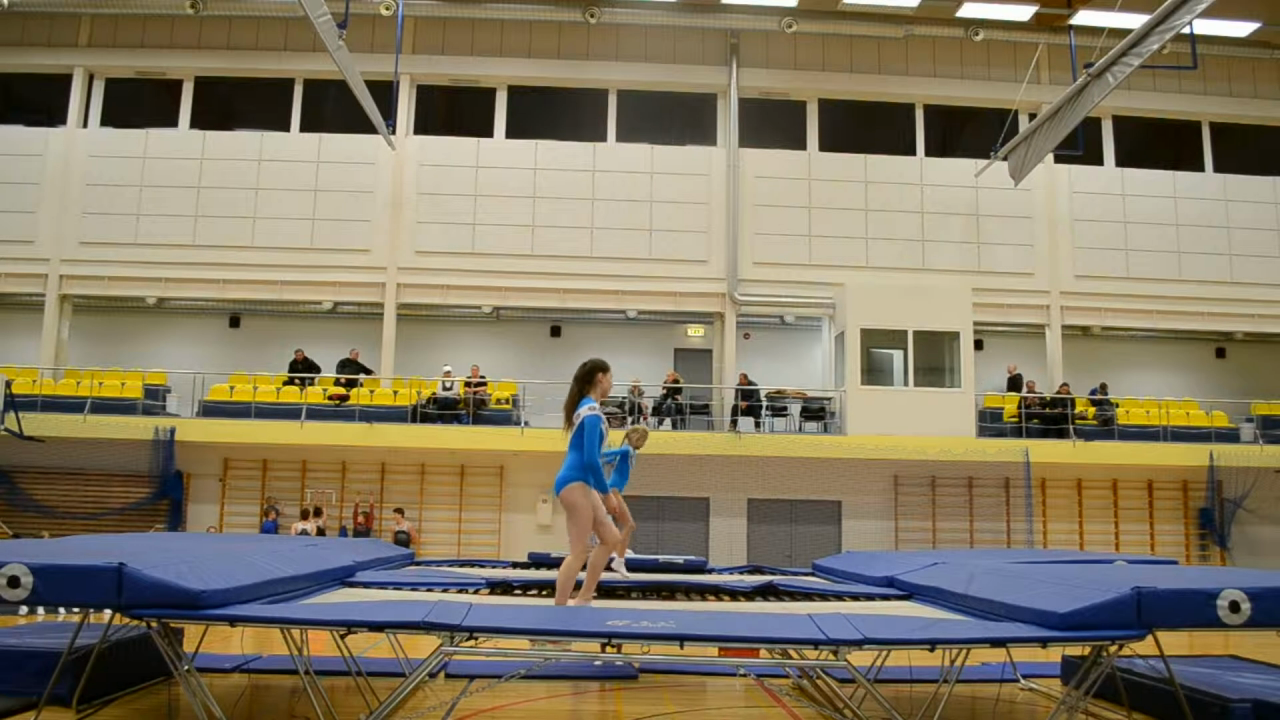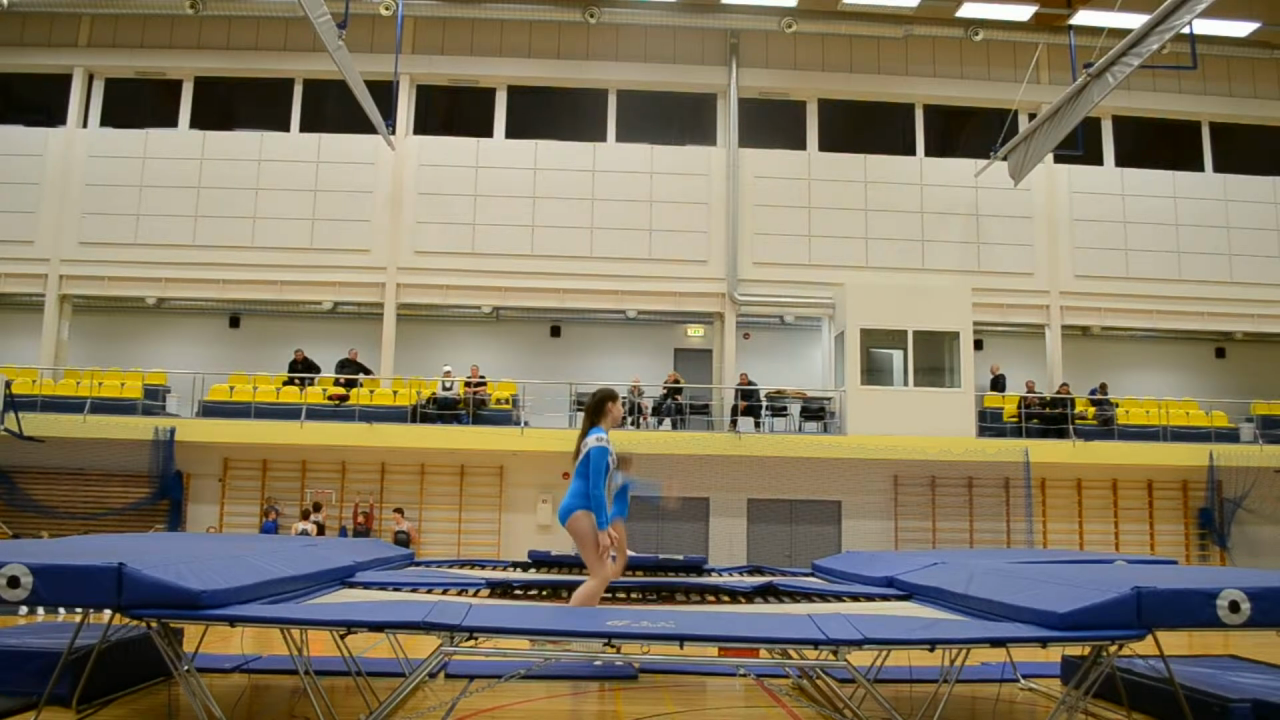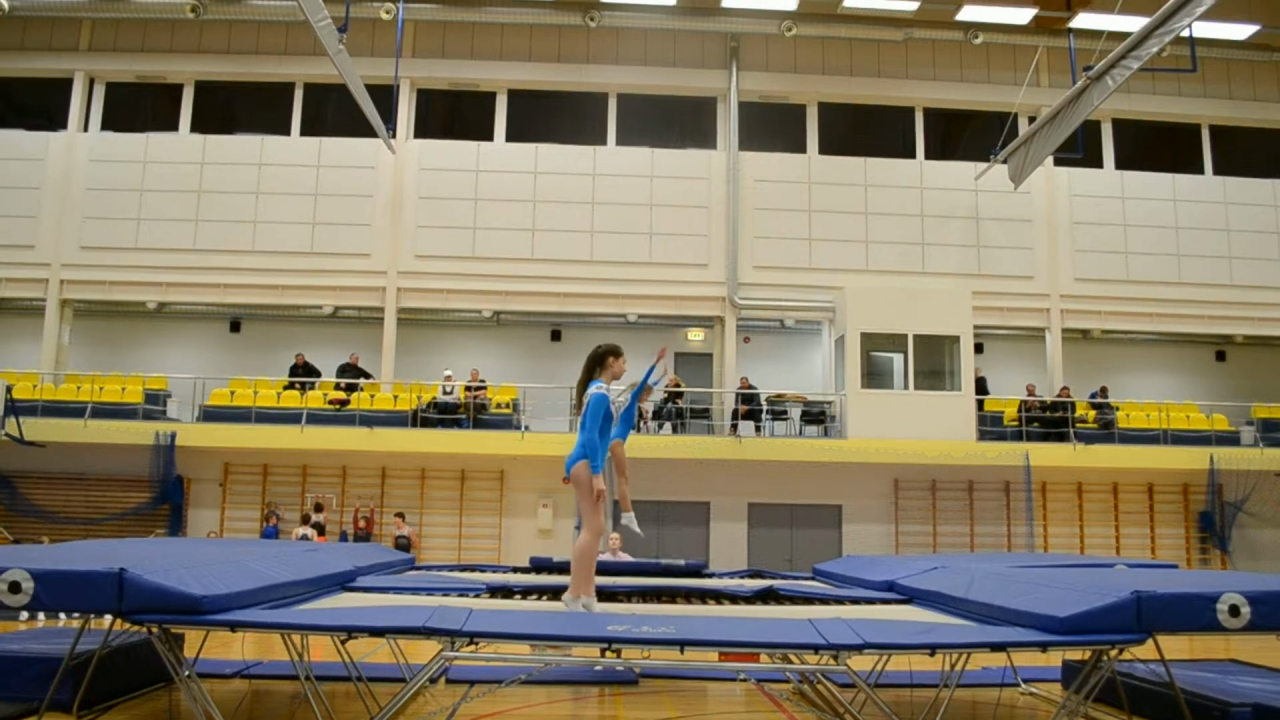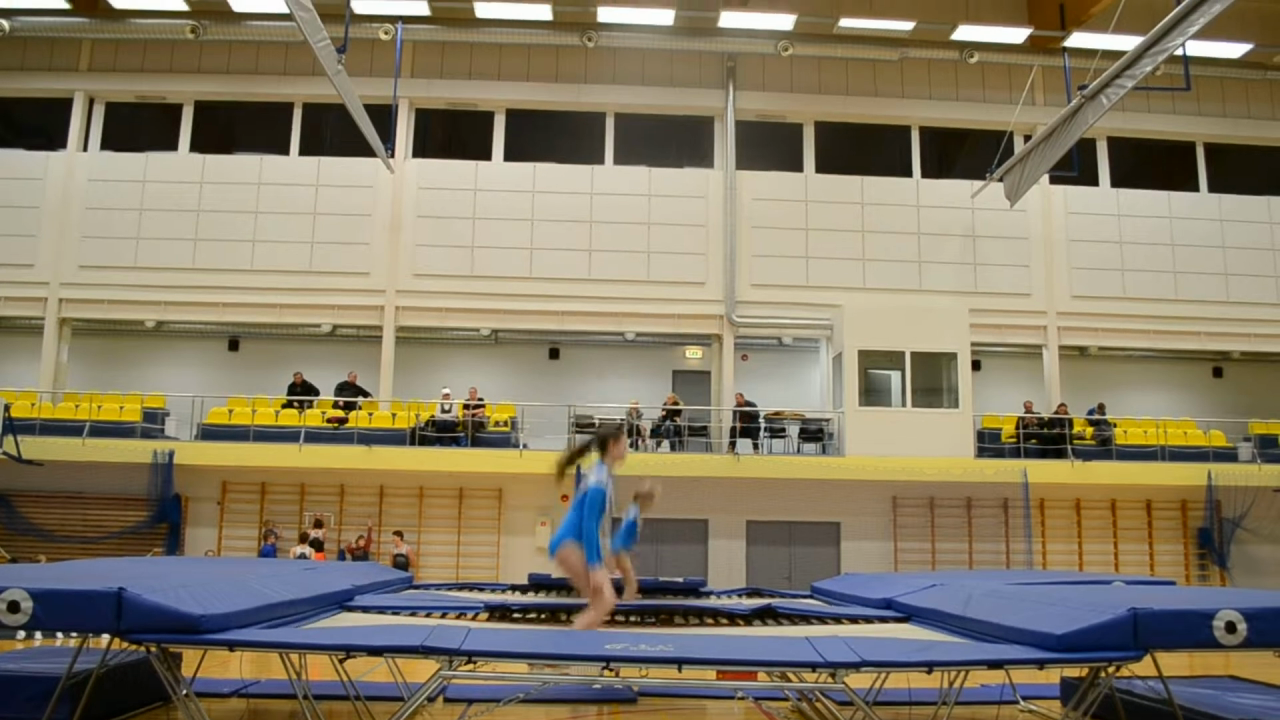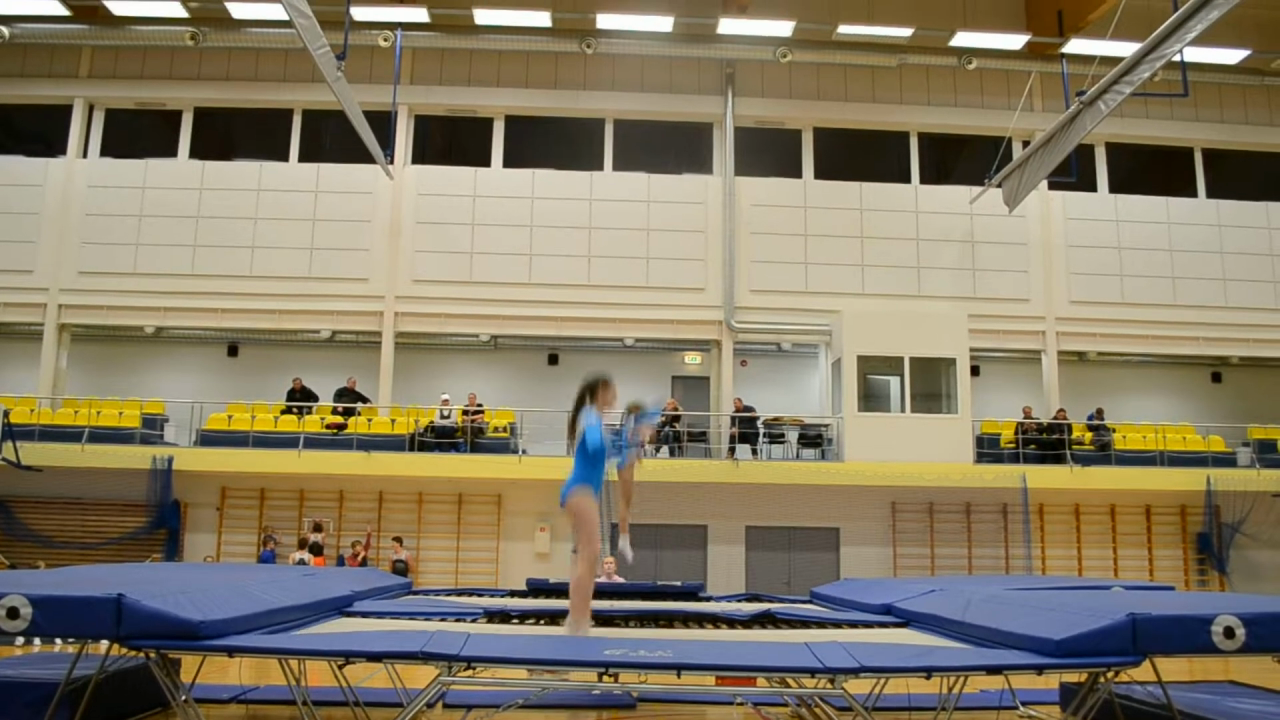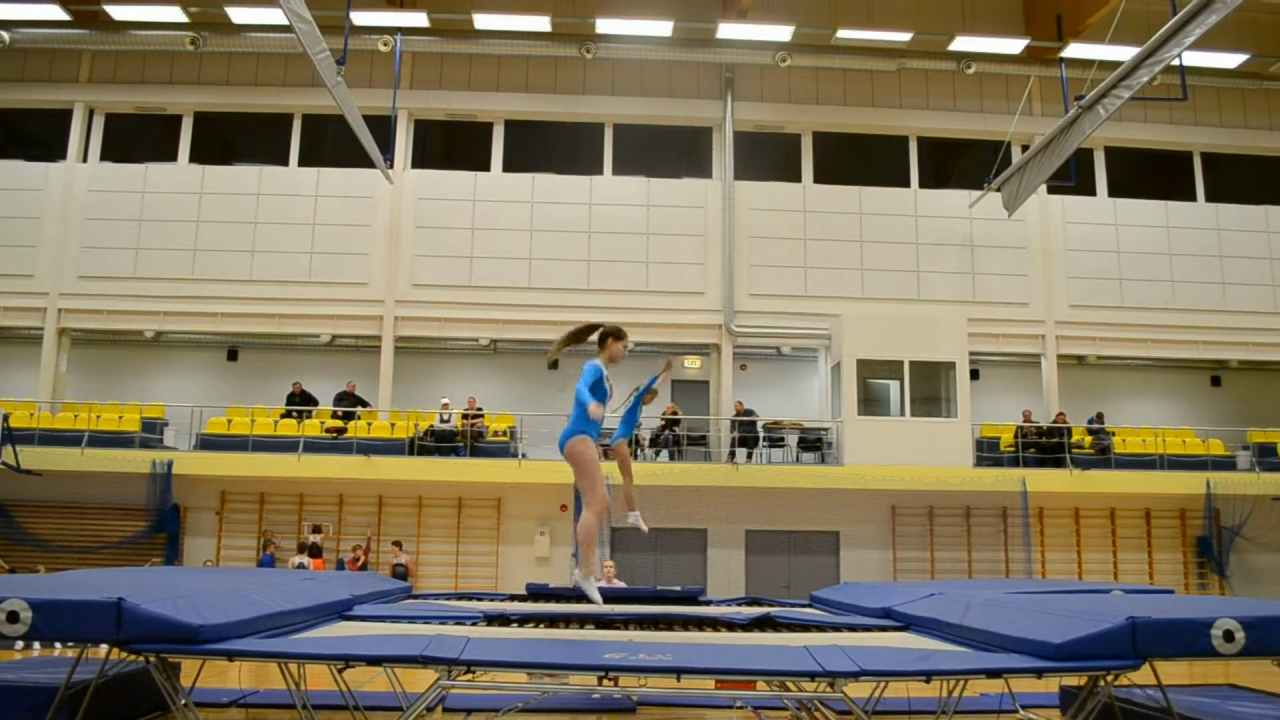
dt=0.4s
person 1, frame 1
left shoulder: (586, 408)
right shoulder: (592, 410)
right elbow: (590, 458)
left wrist: (600, 491)
right wrist: (606, 492)
left hip: (580, 483)
right hip: (574, 483)
left knee: (611, 539)
right knee: (579, 552)
left ankle: (582, 602)
person 1, frame 2
left shoulder: (597, 437)
right shoulder: (599, 439)
right elbow: (595, 488)
left wrist: (608, 526)
right wrist: (602, 530)
left hip: (581, 510)
right hip: (579, 510)
left knee: (604, 575)
right knee: (601, 576)
person 1, frame 3
left shoulder: (598, 390)
right shoulder: (599, 391)
right elbow: (590, 433)
left wrist: (596, 473)
right wrist: (597, 474)
left hip: (585, 463)
right hip: (585, 462)
left knee: (593, 530)
right knee: (593, 529)
left ankle: (586, 595)
right ankle: (574, 594)
person 1, frame 4
left shoulder: (602, 476)
right shoulder: (599, 479)
right elbow: (589, 525)
left wrist: (596, 564)
right wrist: (595, 568)
left hip: (574, 544)
right hip: (569, 543)
left knee: (606, 601)
right knee: (603, 603)
person 1, frame 5
left shoulder: (592, 419)
right shoulder: (592, 418)
right elbow: (594, 446)
left hip: (585, 492)
right hip: (580, 492)
left knee: (589, 560)
right knee: (587, 559)
left ankle: (578, 621)
right ankle: (576, 623)
person 1, frame 6
left shoulder: (600, 370)
right shoulder: (595, 367)
right elbow: (581, 389)
right wrist: (591, 405)
left hip: (582, 440)
right hip: (578, 439)
left knee: (598, 504)
right knee: (594, 505)
left ankle: (586, 570)
right ankle: (585, 572)
